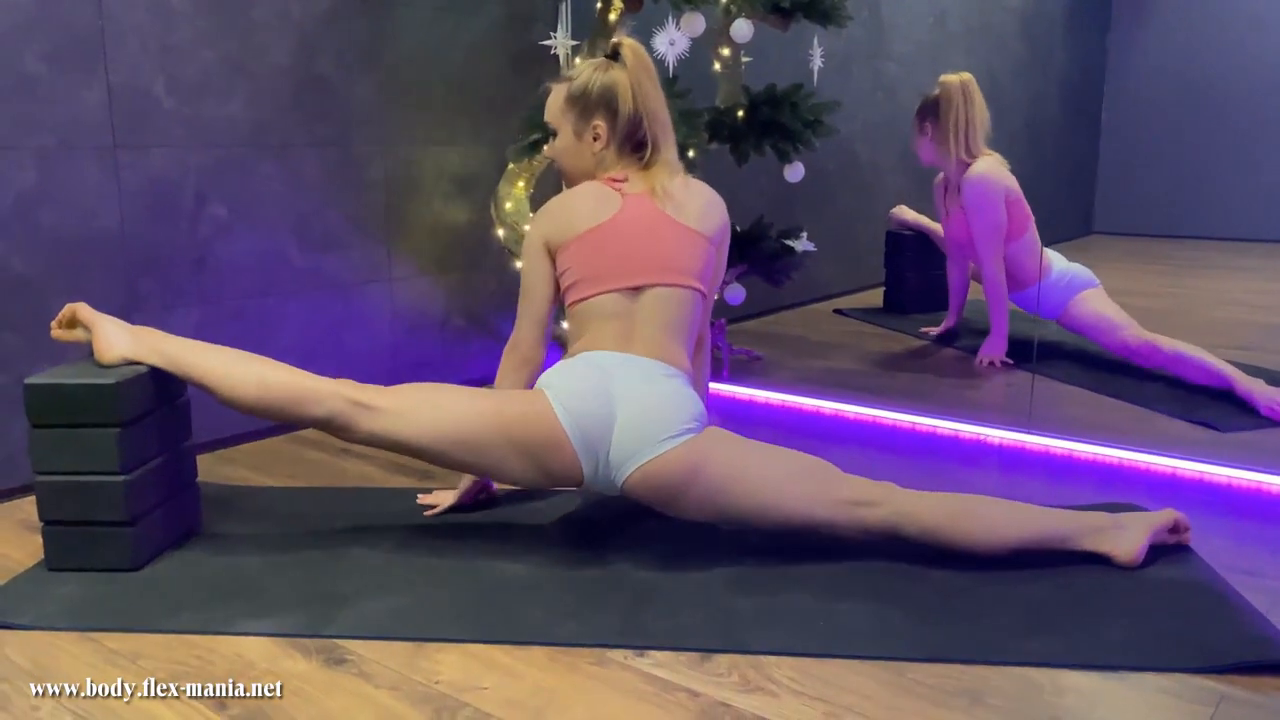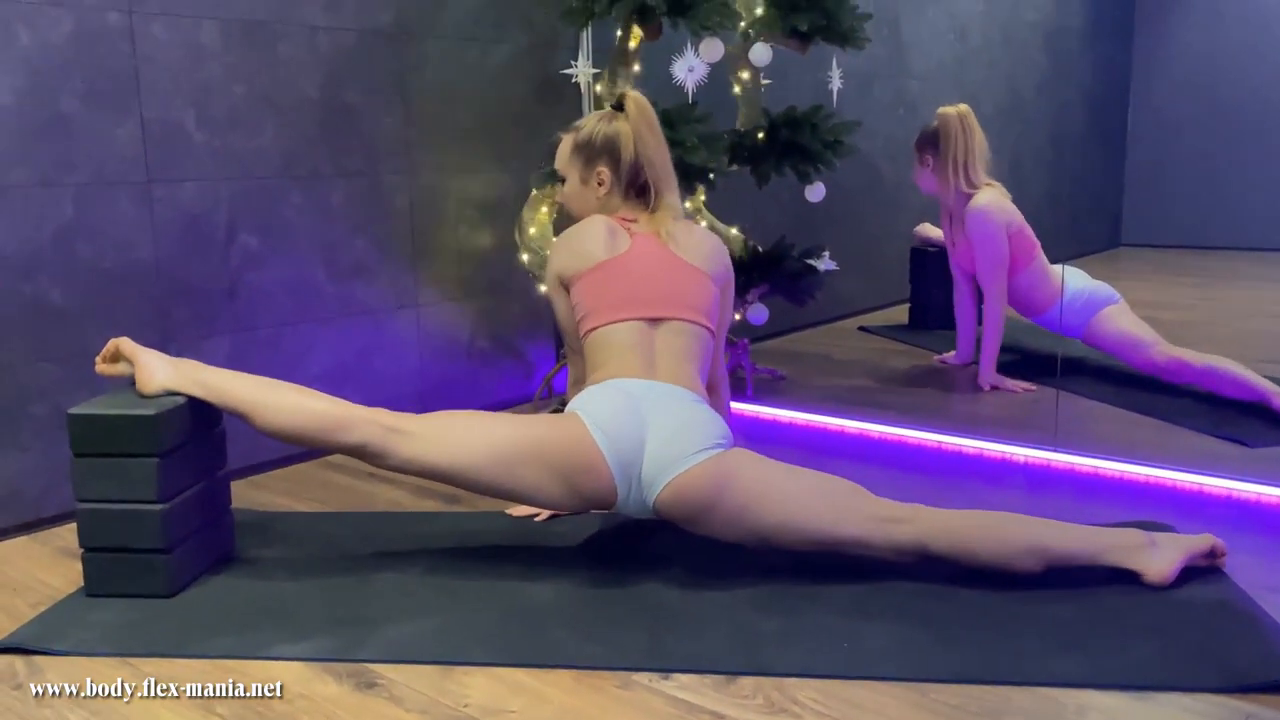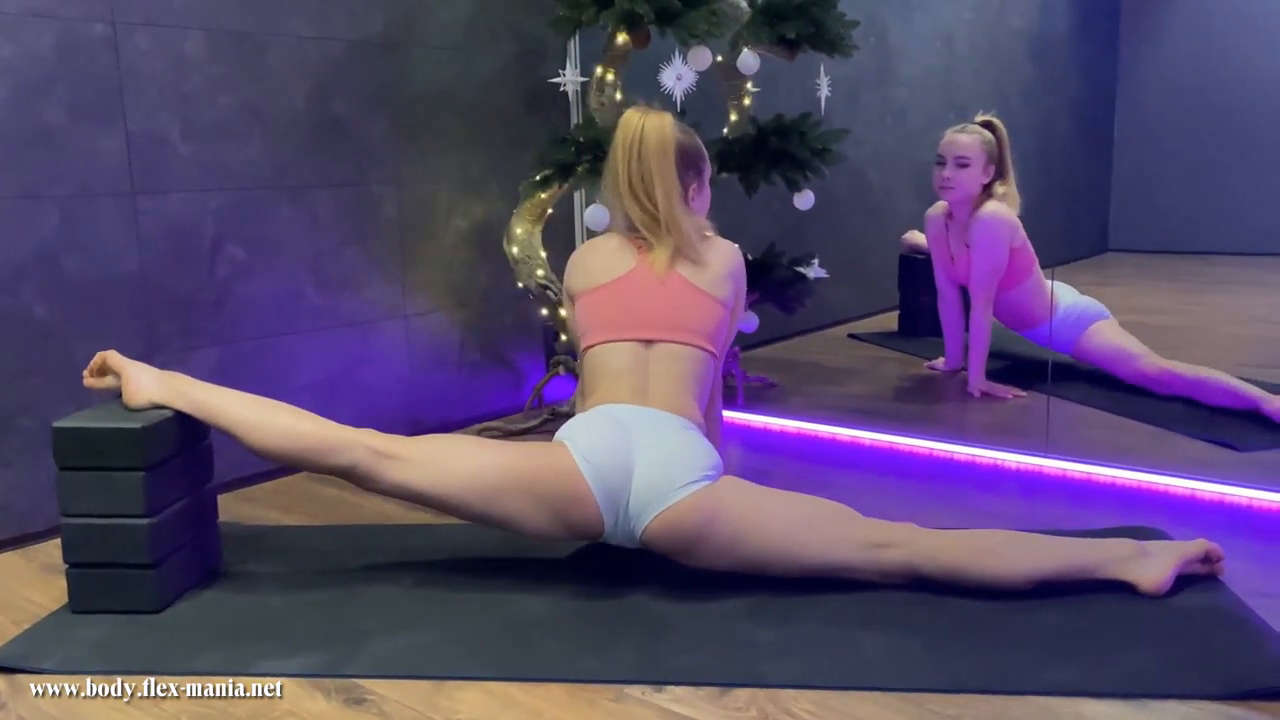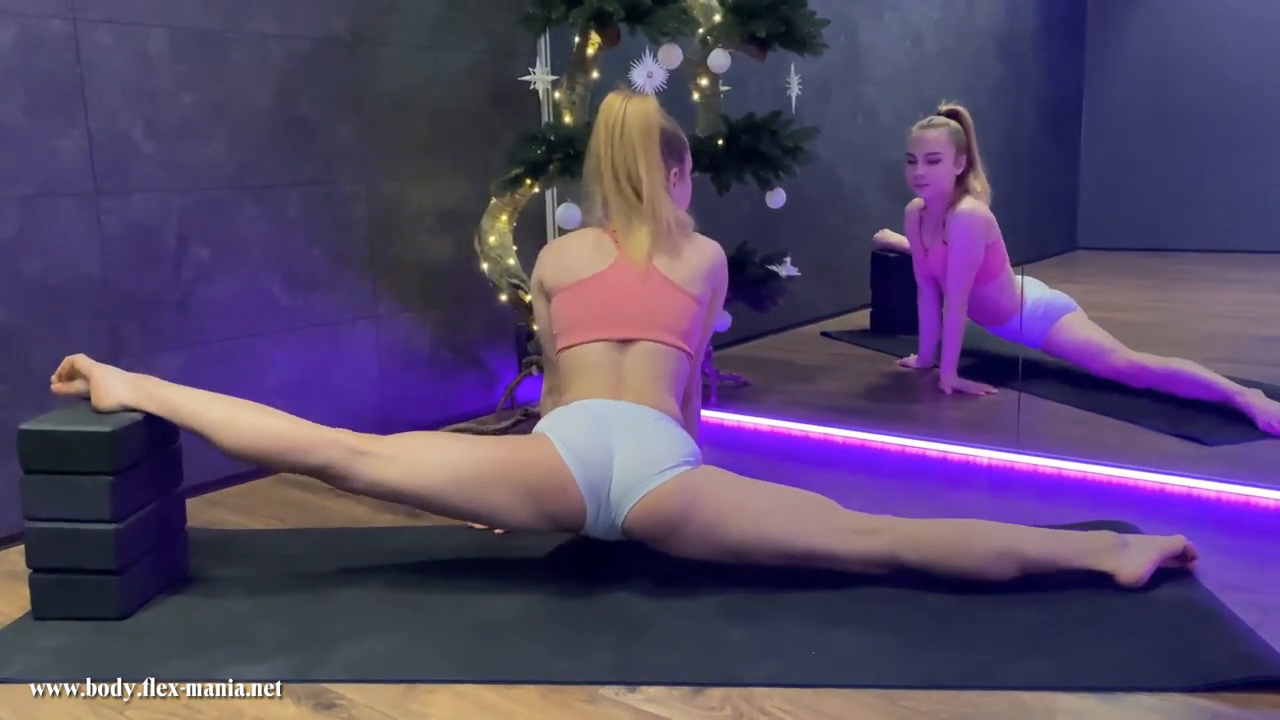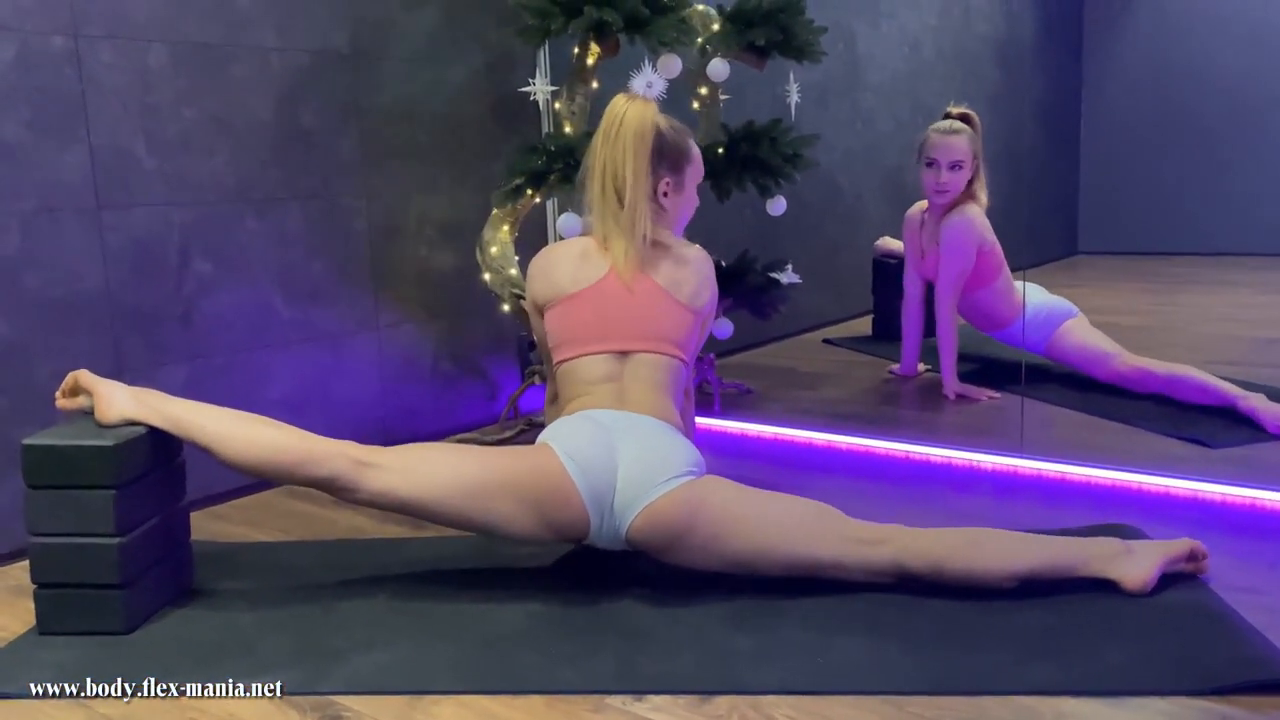
dt=1s
person 1, frame 1
left shoulder: (556, 215)
right shoulder: (709, 204)
left elbow: (522, 357)
left wrist: (482, 470)
right wrist: (691, 461)
left hip: (570, 412)
right hip: (661, 426)
left knee: (345, 406)
right knee: (877, 508)
person 1, frame 2
left shoulder: (569, 246)
right shoulder: (711, 246)
left wrist: (575, 486)
right wrist: (708, 466)
left hip: (602, 435)
right hip: (688, 447)
left knee: (375, 430)
right knee: (901, 527)
left ankle: (170, 372)
person 1, frame 3
left shoulder: (584, 259)
right shoulder: (725, 259)
left hip: (585, 462)
right hip: (676, 479)
left knee: (364, 454)
right knee: (892, 550)
person 1, frame 4
left shoulder: (555, 255)
right shoulder: (707, 256)
left hip: (563, 458)
right hip: (656, 470)
left knee: (341, 454)
right knee: (875, 540)
person 1, frame 5
left shoulder: (546, 266)
right shoulder: (696, 268)
left hip: (566, 469)
right hip: (663, 479)
left knee: (344, 469)
right knee: (883, 550)
person 2, frame 1
left shoulder: (983, 179)
right shoulder: (944, 184)
left elbow: (992, 264)
right elbow: (958, 254)
left wrist: (998, 337)
right wrist: (952, 318)
left hip: (1059, 287)
right hip: (1028, 283)
left knee: (1139, 344)
left ankle: (1248, 387)
right ankle: (918, 222)
person 2, frame 2
left shoulder: (983, 211)
right shoulder: (950, 209)
left elbow: (995, 296)
right elbow: (963, 284)
left wrist: (988, 371)
right wrist: (964, 352)
left hip: (1078, 303)
right hip: (1054, 289)
left knee: (1168, 361)
person 2, frame 3
left shoulder: (993, 220)
right shoulder: (936, 219)
left elbow: (981, 304)
right elbow: (948, 293)
left wrist: (977, 378)
right wrist: (953, 359)
left hip: (1067, 319)
right hip: (1029, 321)
left knee: (1157, 374)
person 2, frame 4
left shoulder: (969, 216)
right shoulder: (914, 212)
left elbow: (955, 300)
right elbow: (927, 288)
left wrist: (949, 373)
right wrist: (926, 354)
left hip: (1036, 313)
right hip: (1001, 311)
left knee: (1128, 365)
left ankle: (1246, 398)
right ankle: (900, 243)
person 2, frame 5
left shoulder: (962, 222)
right shoulder: (915, 218)
left elbow: (944, 303)
right elbow: (913, 293)
left wrist: (950, 380)
right wrist: (908, 363)
left hip: (1037, 319)
right hip: (1006, 314)
left knee: (1131, 371)
